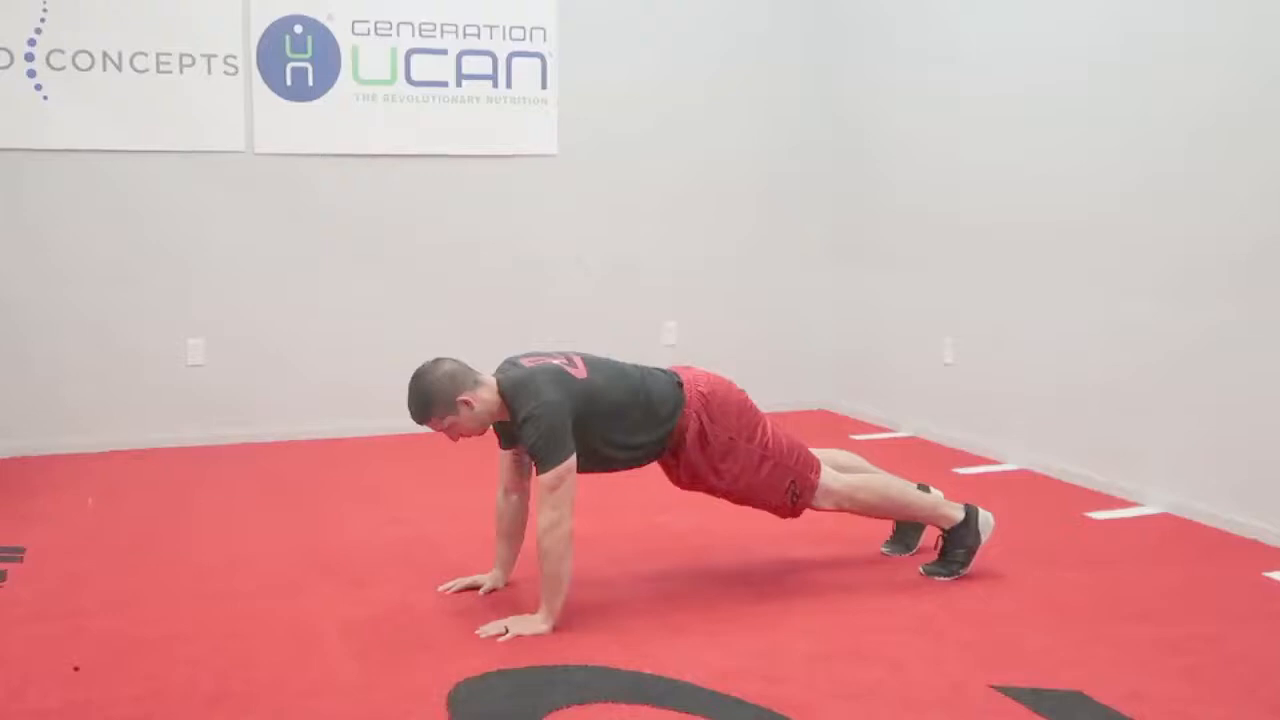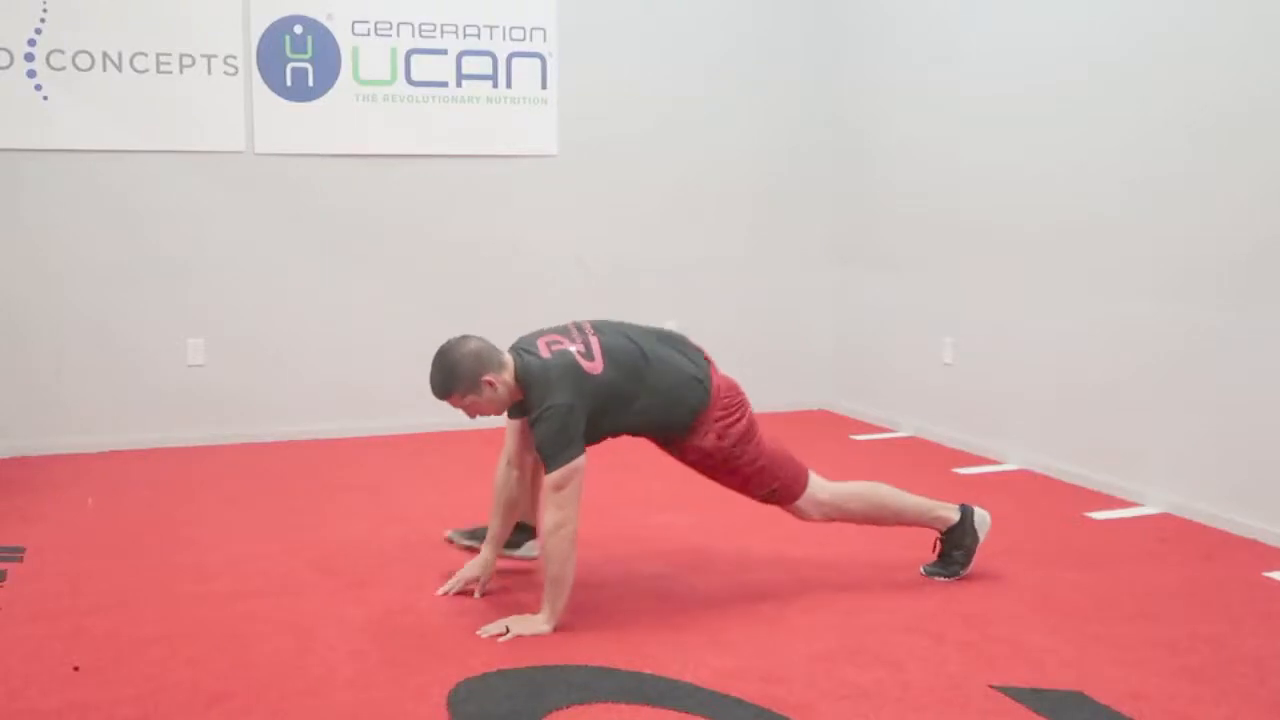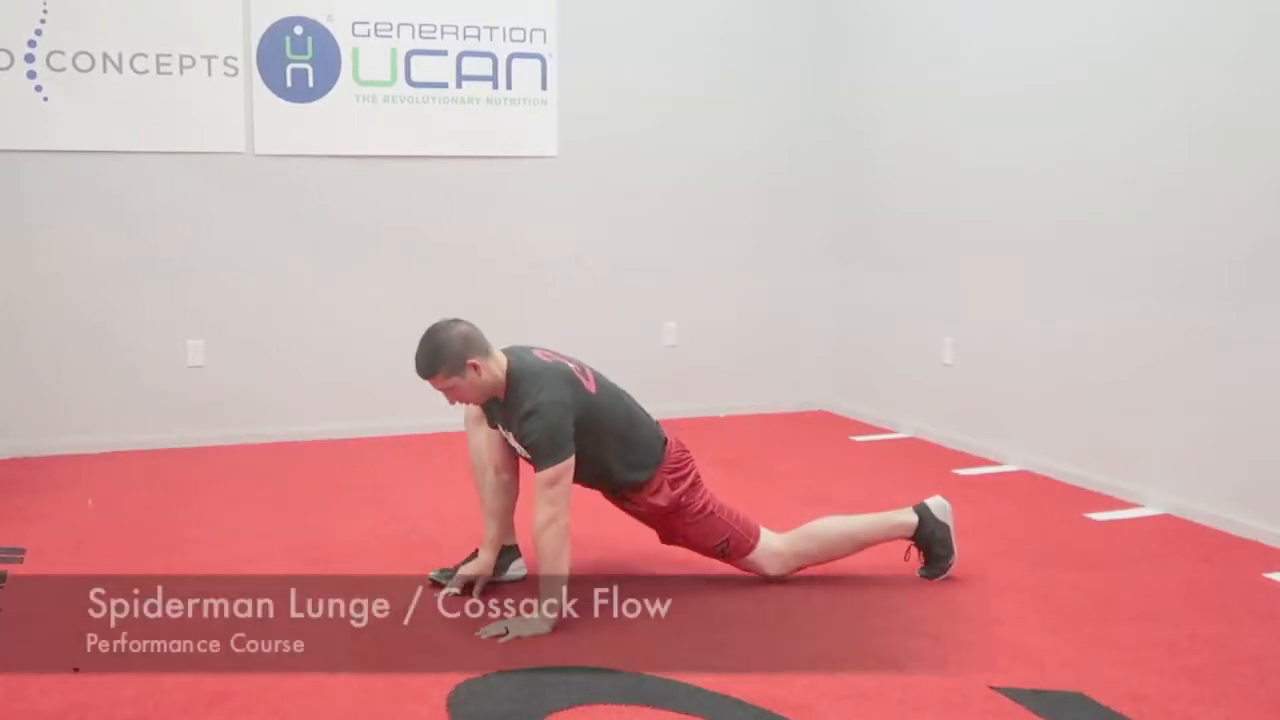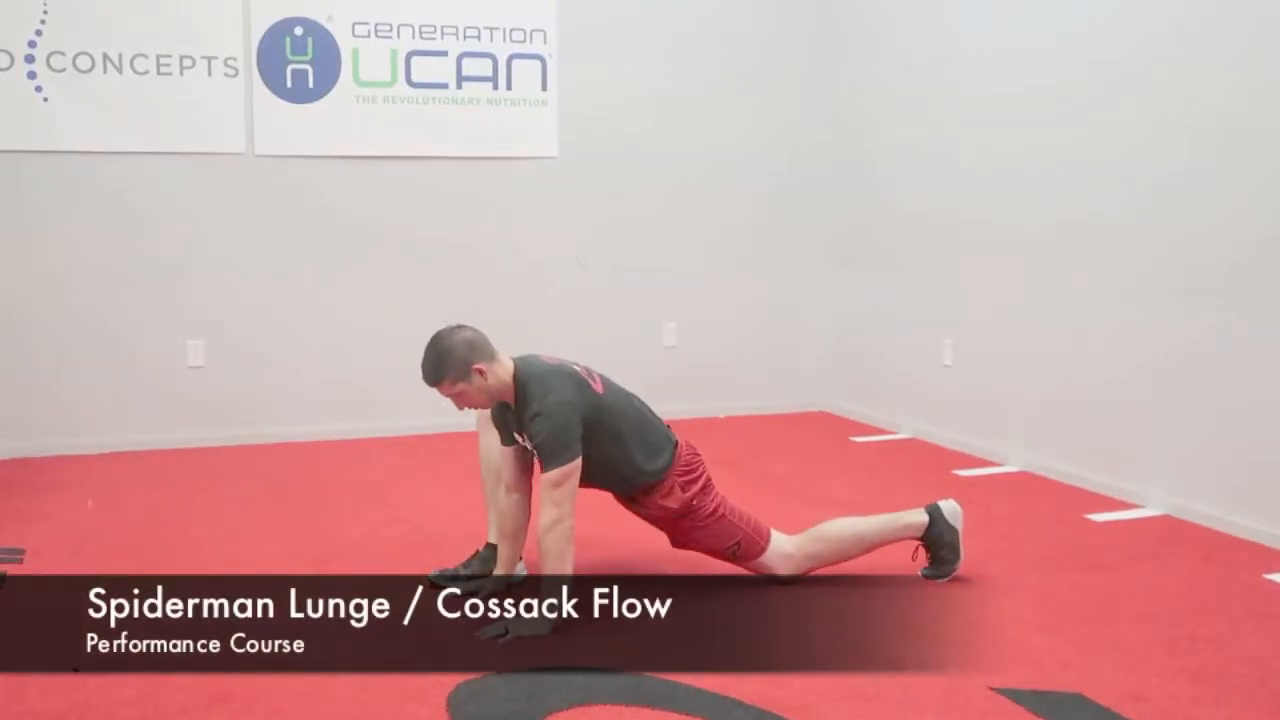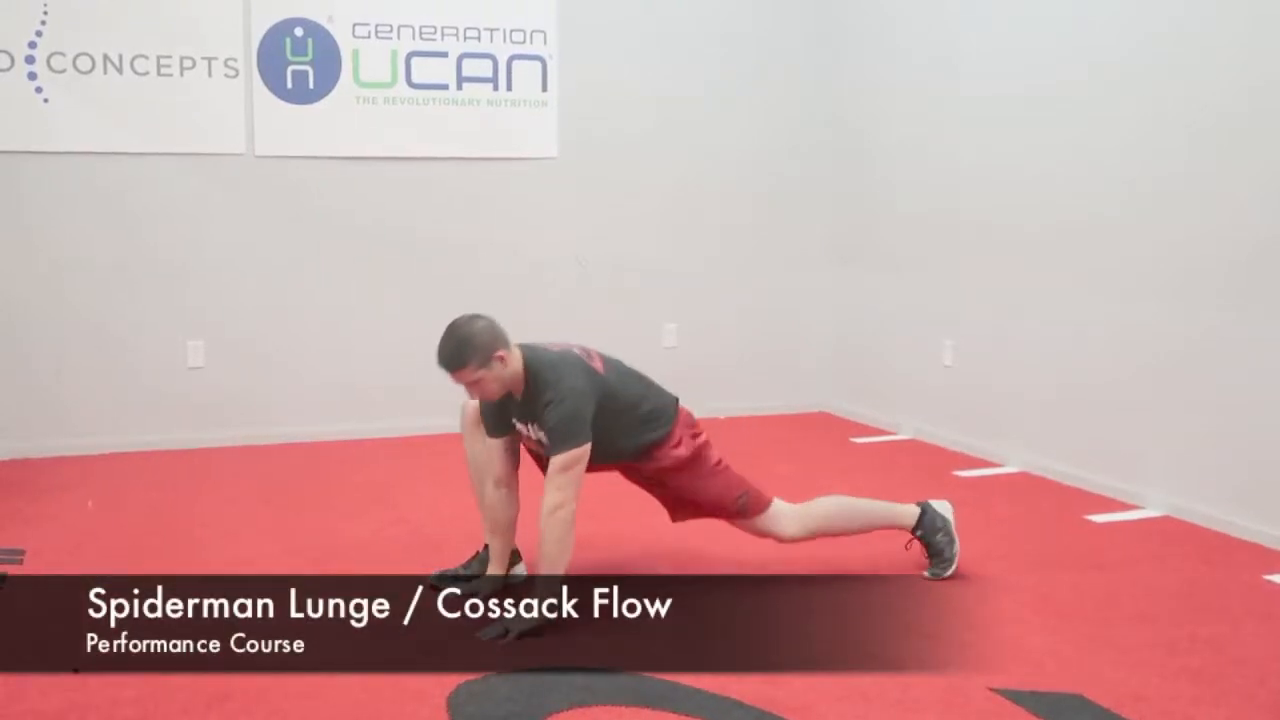
dt=0.5s
person 1, frame 1
left shoulder: (540, 409)
right shoulder: (505, 391)
left elbow: (556, 519)
right elbow: (512, 491)
left wrist: (545, 617)
right wrist: (499, 571)
left hip: (700, 419)
right hip: (678, 413)
left knee: (822, 491)
right knee: (802, 465)
left ankle: (959, 519)
right ankle: (918, 494)
person 1, frame 2
left shoulder: (554, 400)
right shoulder: (517, 363)
left elbow: (562, 515)
right elbow: (515, 461)
left wrist: (547, 617)
right wrist: (488, 553)
left hip: (702, 415)
left knee: (815, 499)
left ankle: (955, 520)
right ankle: (518, 535)
person 1, frame 3
left shoulder: (542, 402)
right shoulder: (499, 373)
left elbow: (551, 515)
right elbow: (500, 470)
left wrist: (544, 615)
right wrist: (489, 554)
left hip: (656, 481)
right hip: (618, 462)
left knee: (776, 558)
right knee: (480, 426)
left ankle: (919, 519)
right ankle: (504, 558)
person 1, frame 4
left shoulder: (549, 405)
right shoulder: (508, 392)
left elbow: (556, 519)
right elbow: (512, 488)
right wrist: (500, 576)
left hip: (666, 484)
right hip: (630, 466)
left knee: (788, 559)
right knee: (490, 437)
left ankle: (929, 521)
right ankle: (492, 556)
person 1, frame 5
left shoulder: (562, 388)
right shoulder: (499, 389)
left elbow: (560, 503)
right elbow: (500, 482)
right wrist: (498, 573)
left hip: (662, 445)
right hip: (611, 443)
left knee: (785, 523)
right knee: (473, 424)
left ankle: (921, 517)
right ankle: (491, 557)
